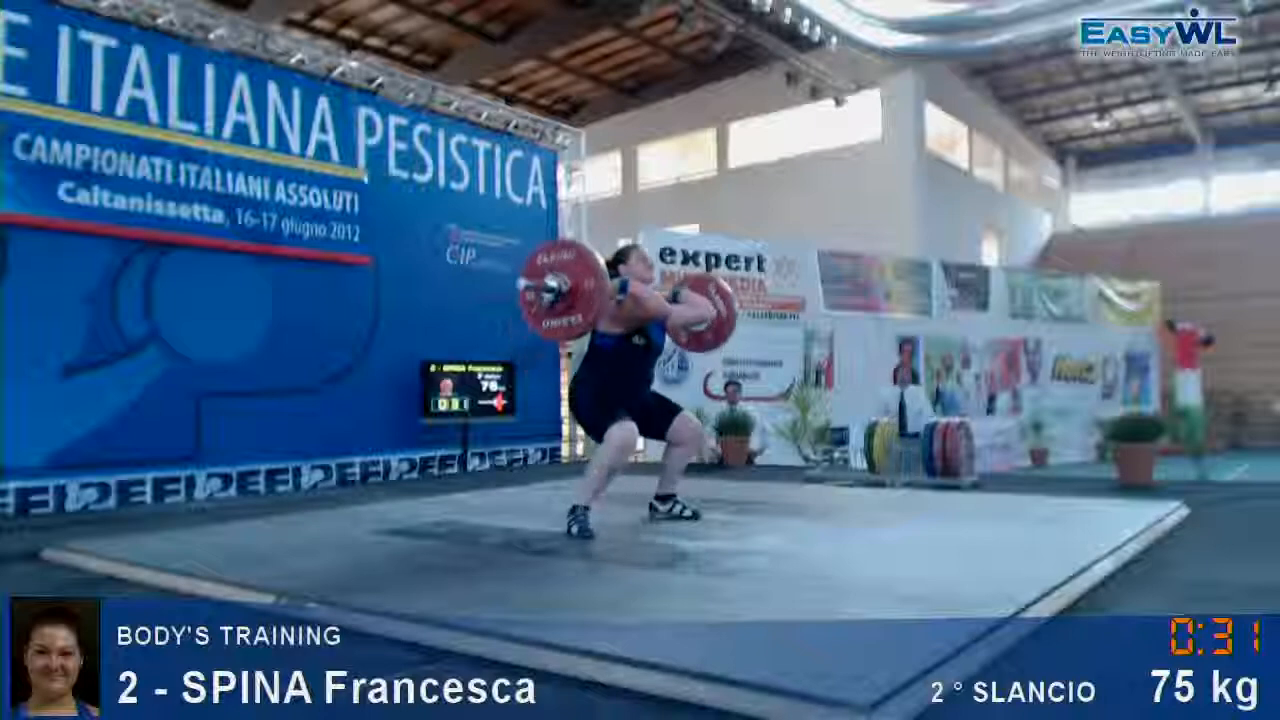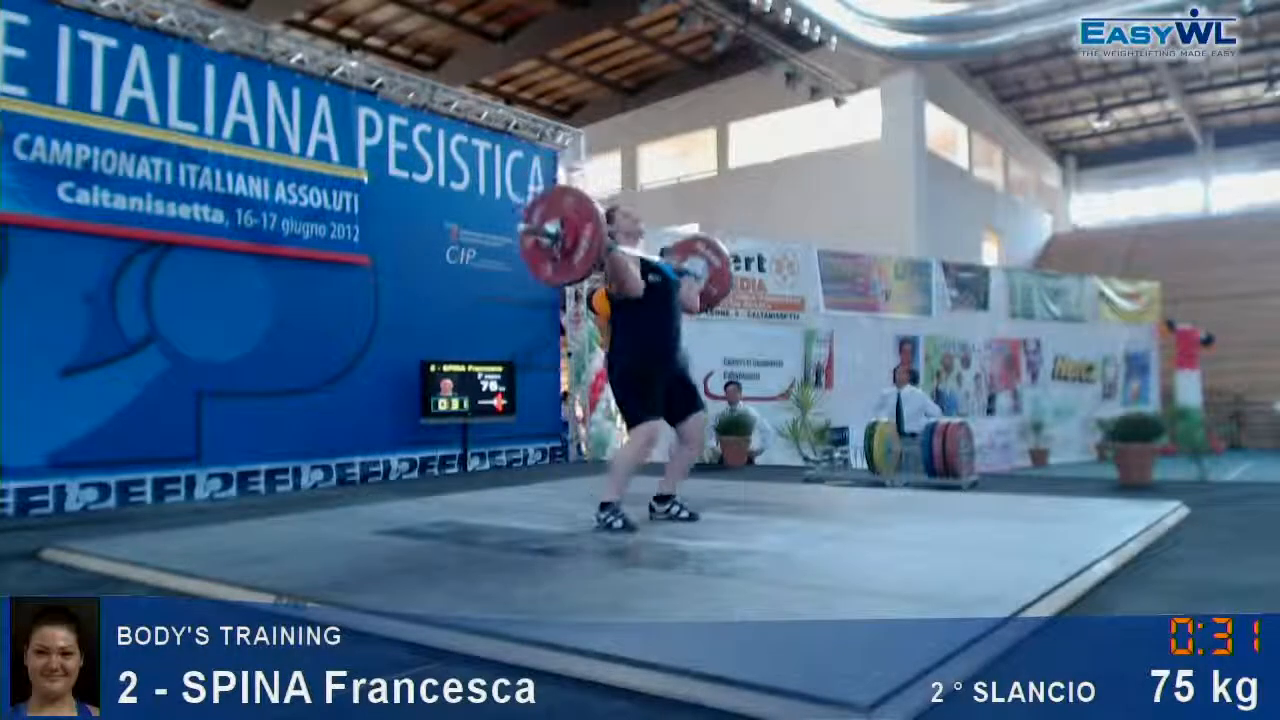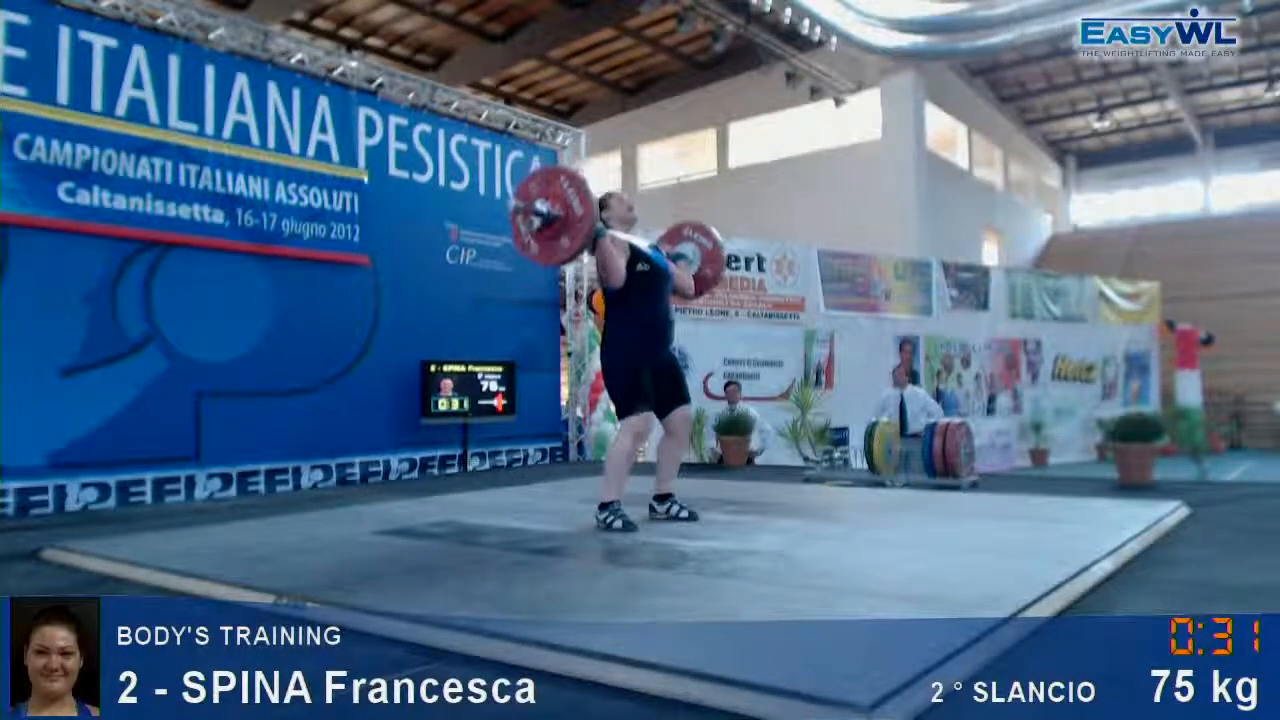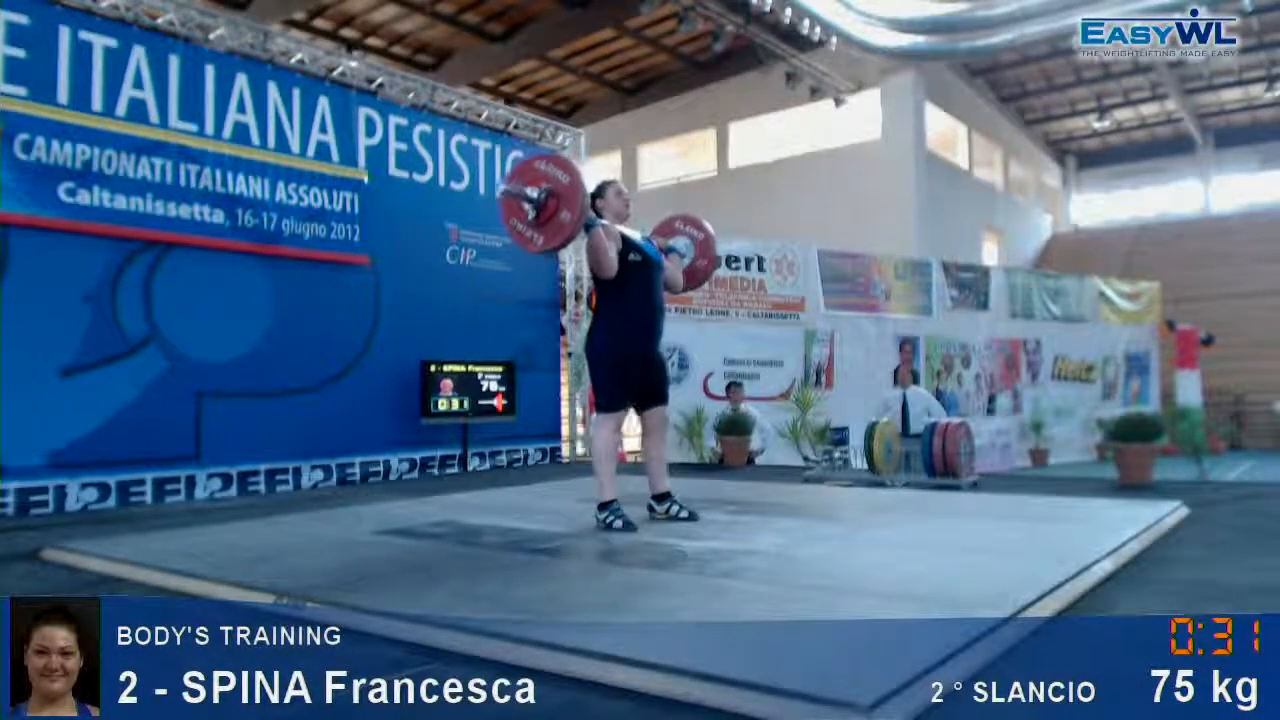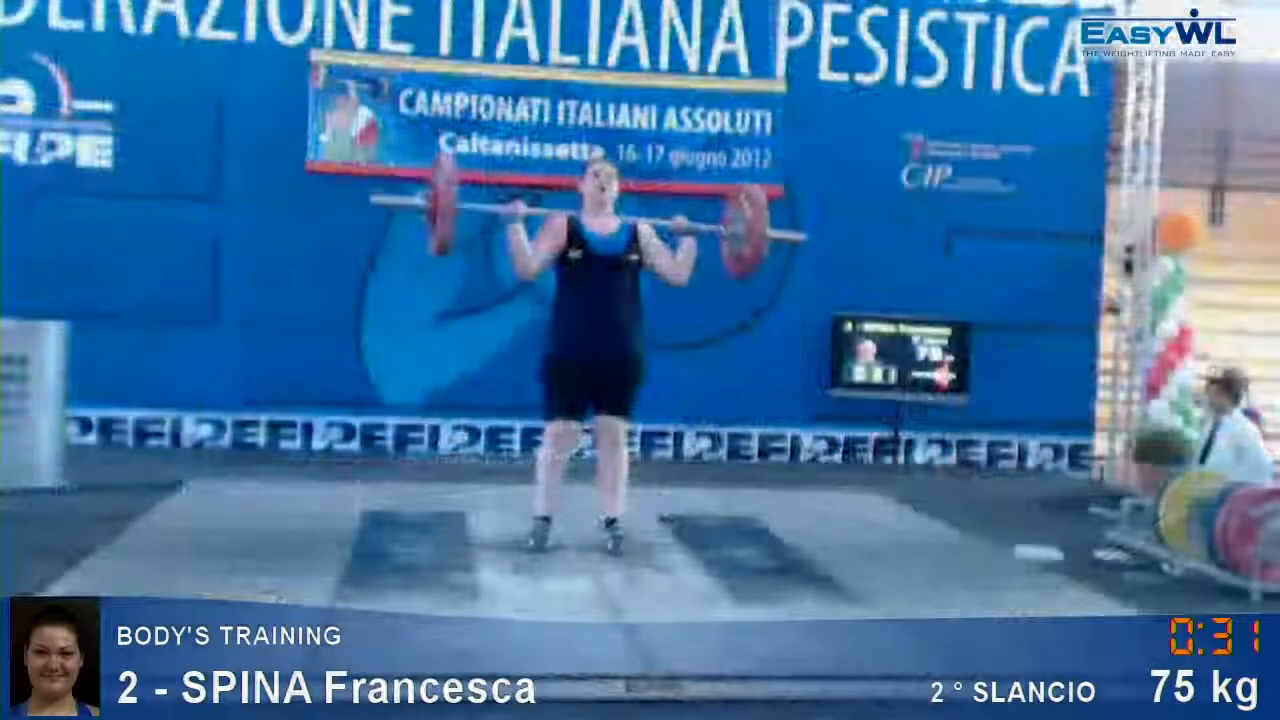
dt=1s
person 1, frame 1
left shoulder: (656, 307)
right shoulder: (618, 307)
left elbow: (706, 312)
right elbow: (659, 309)
left wrist: (679, 293)
right wrist: (622, 286)
left hip: (634, 397)
right hip: (595, 397)
left knee: (690, 431)
right knee: (624, 437)
left ankle: (663, 500)
right ankle: (579, 511)
person 1, frame 2
left shoulder: (658, 265)
right shoulder: (621, 261)
left elbow: (691, 304)
right elbow: (634, 288)
left wrist: (684, 272)
right wrist: (612, 250)
left hip: (670, 363)
right hip: (634, 364)
left knee: (694, 431)
right knee: (647, 433)
left ankle: (663, 500)
right ankle: (609, 507)
person 1, frame 3
left shoulder: (650, 251)
right shoulder: (612, 245)
left elbow: (687, 288)
right elbow: (615, 278)
left wrist: (675, 257)
right wrist: (599, 235)
left hip: (659, 353)
right hip: (626, 352)
left knee: (681, 421)
right knee: (637, 425)
left ankle: (663, 499)
right ankle: (608, 507)
person 1, frame 4
left shoulder: (645, 242)
right shoulder: (605, 233)
left elbow: (675, 283)
right elbow: (607, 268)
left wrist: (671, 250)
right wrist: (591, 225)
left hip: (647, 347)
right hip: (613, 344)
left knee: (657, 421)
right knee: (610, 420)
left ankle: (661, 498)
right ankle: (607, 506)
person 1, frame 5
left shoulder: (639, 233)
right shoulder: (562, 226)
left elbow: (678, 274)
right elbow: (527, 268)
left wrist: (687, 236)
right wrist: (515, 223)
left hip: (621, 353)
right hip: (569, 351)
left knee: (613, 434)
right knee: (560, 433)
left ankle: (612, 521)
right ankle: (542, 518)
